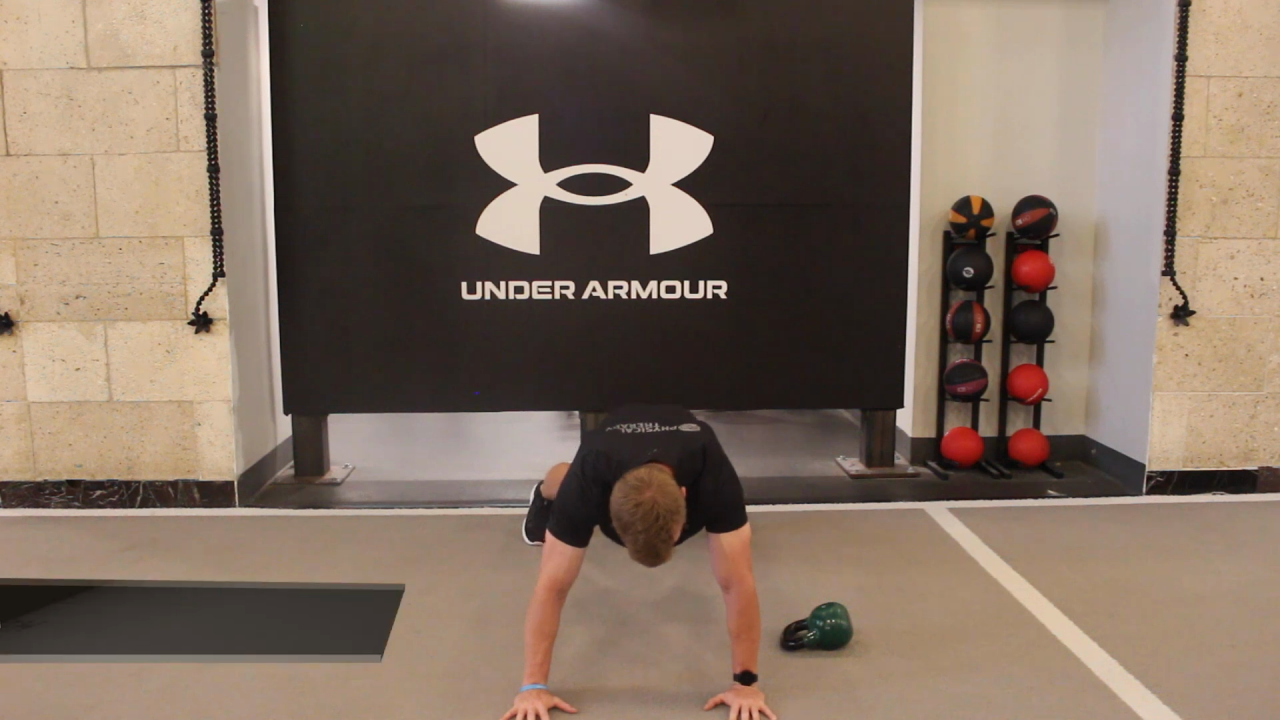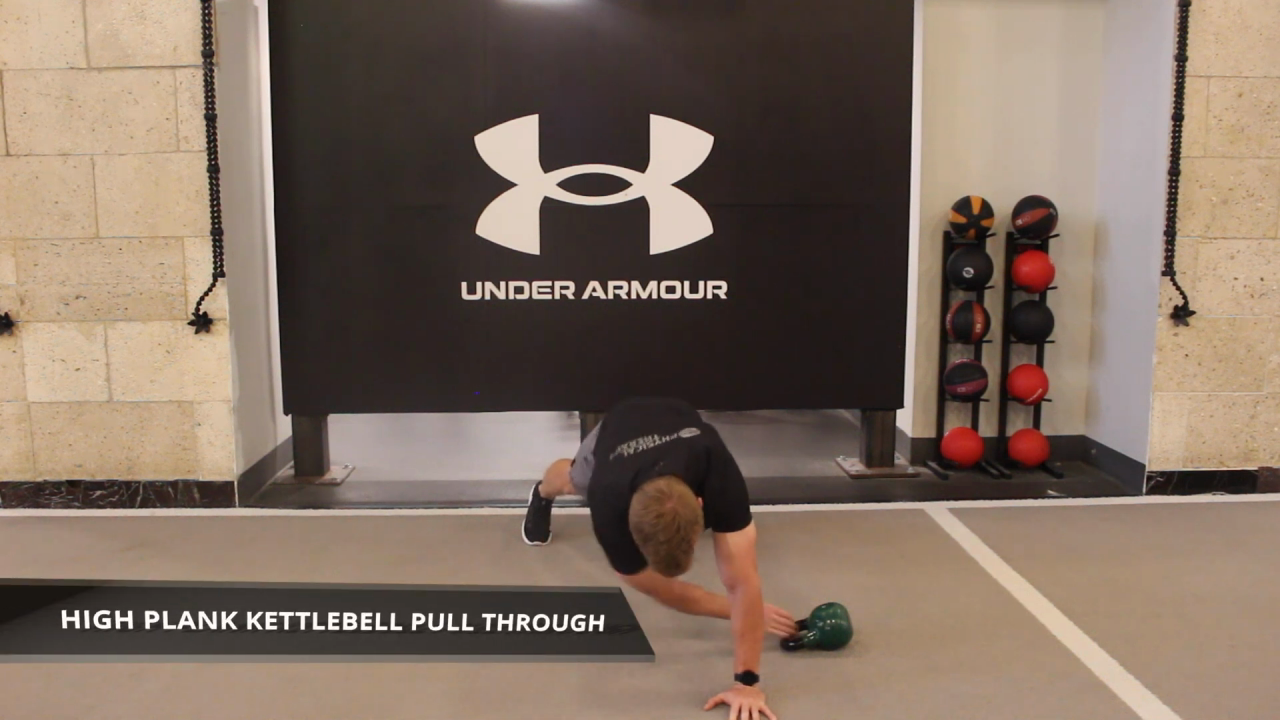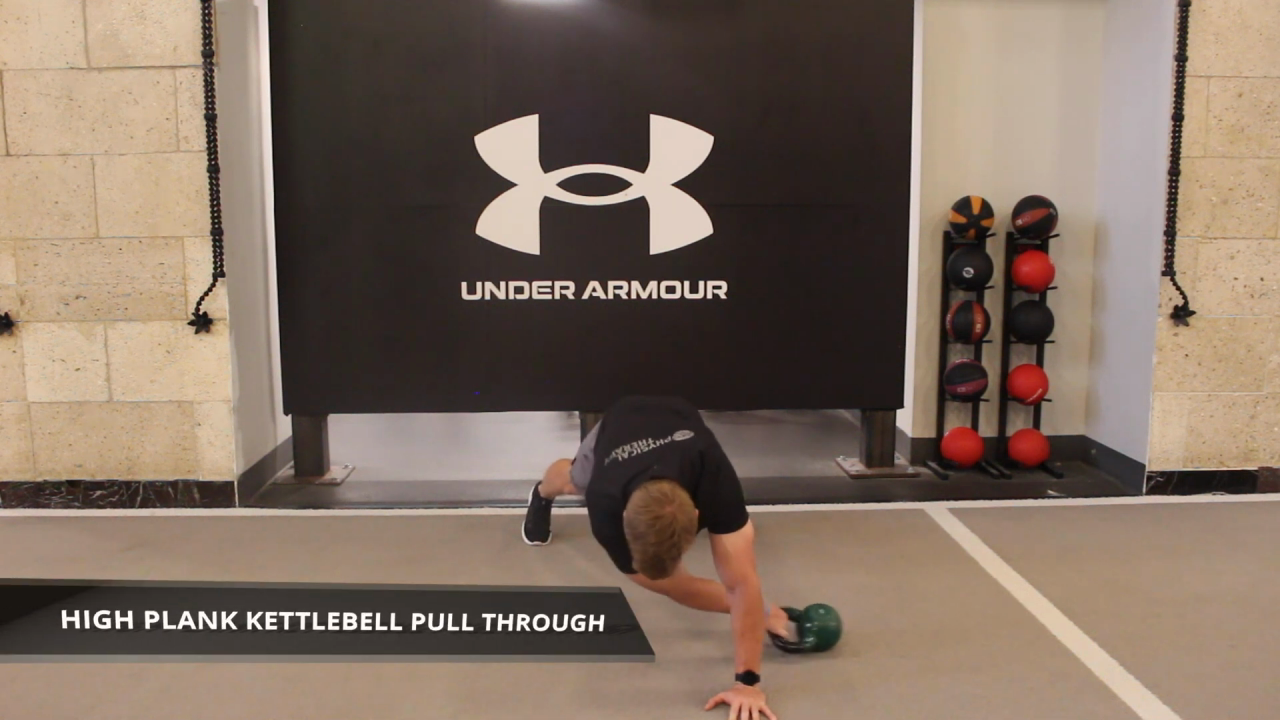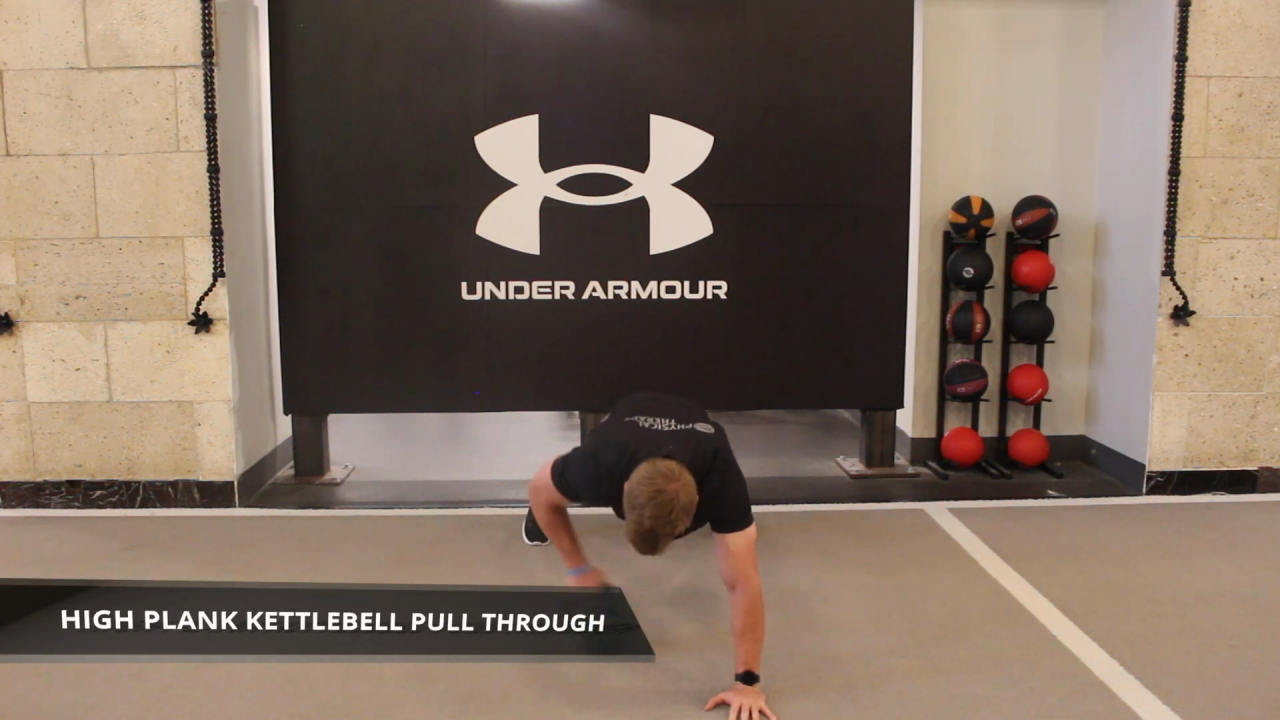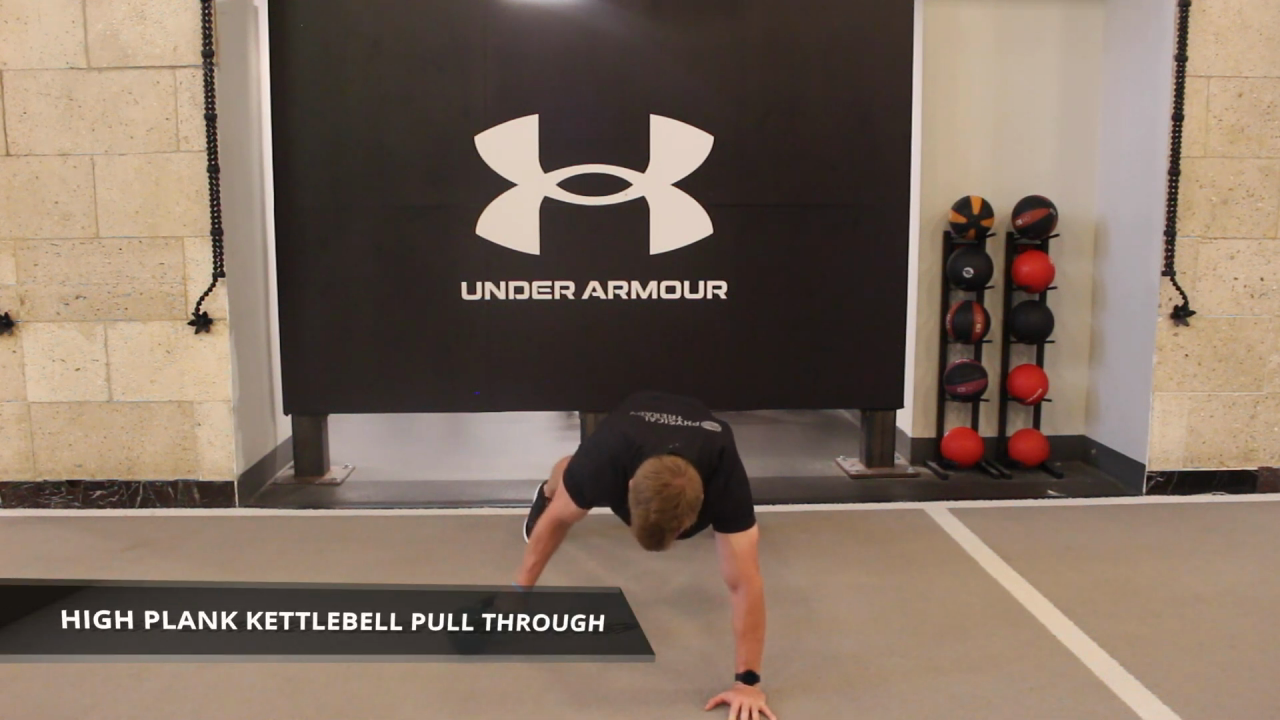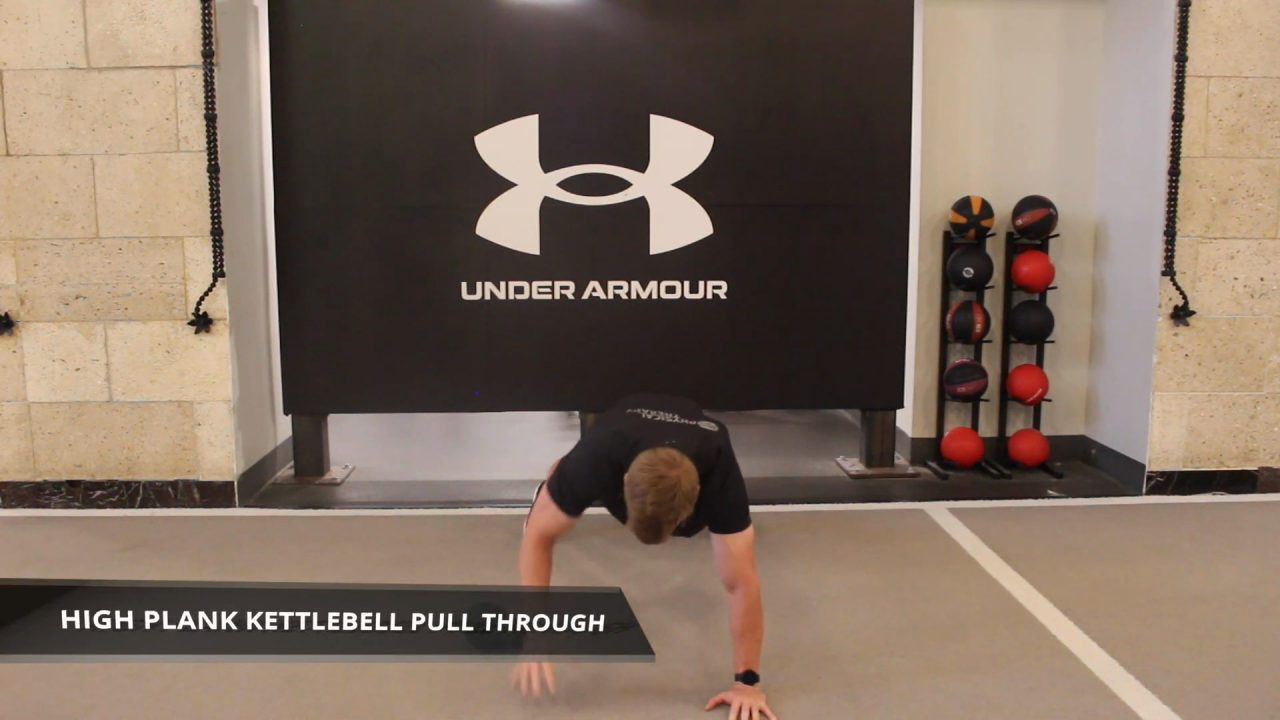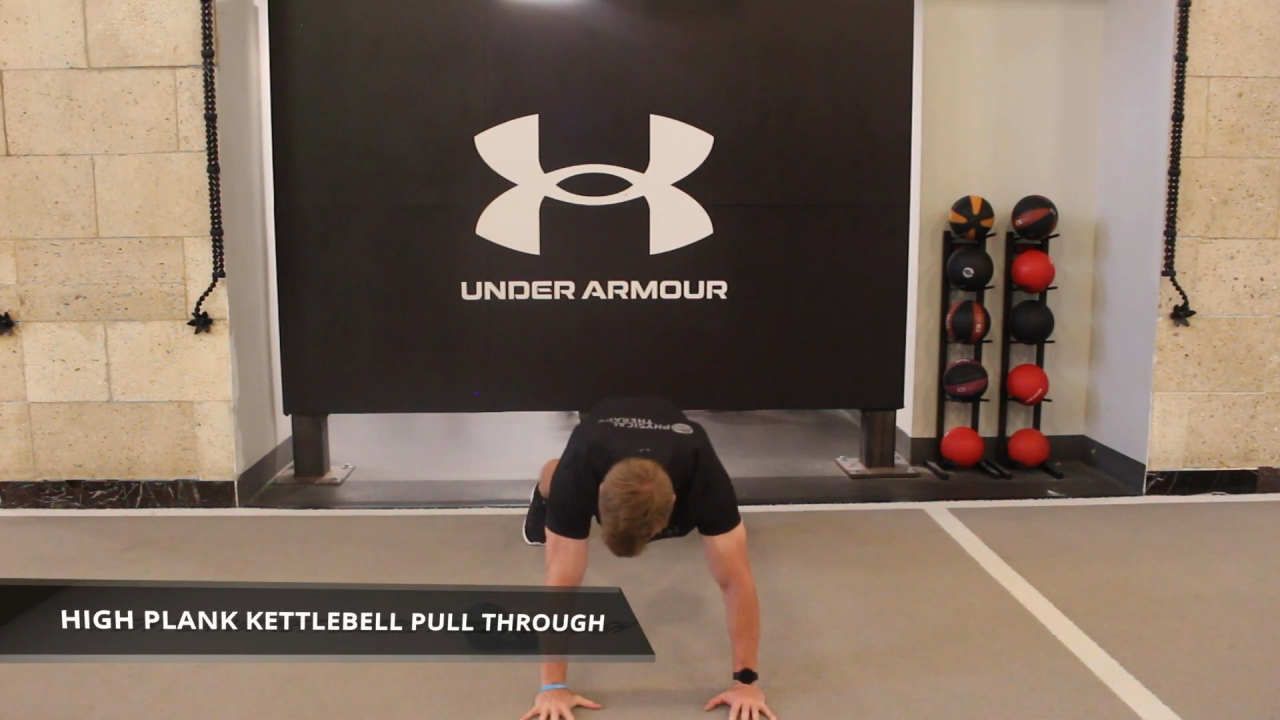
dt=0.4s
person 1, frame 1
left shoulder: (712, 475)
right shoulder: (590, 478)
left elbow: (737, 582)
right elbow: (553, 585)
left wrist: (745, 681)
right wrist: (534, 685)
left hip: (684, 454)
right hip: (610, 453)
right ankle: (546, 492)
person 1, frame 2
left shoulder: (718, 477)
right shoulder: (611, 505)
left elbow: (742, 582)
right elbow: (663, 590)
left wrist: (747, 681)
right wrist: (749, 614)
right knee: (573, 481)
right ankle: (542, 494)
person 1, frame 3
left shoulder: (714, 479)
right shoulder: (608, 506)
left elbow: (741, 582)
right elbow: (675, 586)
left wrist: (747, 680)
right wrist: (760, 614)
left hip: (681, 426)
right hip: (617, 424)
right knee: (573, 481)
right ankle: (543, 493)
person 1, frame 4
left shoulder: (720, 477)
right shoulder: (602, 461)
left elbow: (743, 582)
right elbow: (540, 490)
left wrist: (747, 681)
right wrist: (579, 569)
left hip: (693, 438)
right hip: (629, 417)
right knee: (569, 482)
person 1, frame 5
left shoulder: (724, 477)
right shoulder: (604, 459)
left elbow: (744, 582)
right elbow: (559, 519)
left wrist: (747, 680)
right wrist: (522, 589)
left hip: (700, 448)
right hip: (629, 437)
right knee: (571, 476)
right ankle: (547, 491)
person 1, frame 6
left shoulder: (719, 474)
right shoulder: (598, 457)
left elbow: (741, 582)
right elbow: (538, 534)
left wrist: (747, 680)
left hip: (694, 444)
right hip: (621, 438)
right ankle: (548, 489)
person 1, frame 7
left shoulder: (700, 473)
right shoulder: (577, 473)
left elbow: (734, 580)
right elbow: (561, 580)
left wrist: (746, 680)
right wrist: (553, 686)
left hip: (676, 449)
right hip: (603, 436)
right ankle: (543, 493)
